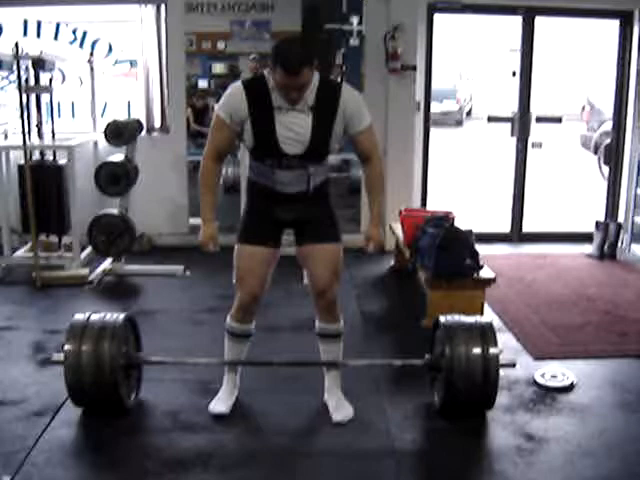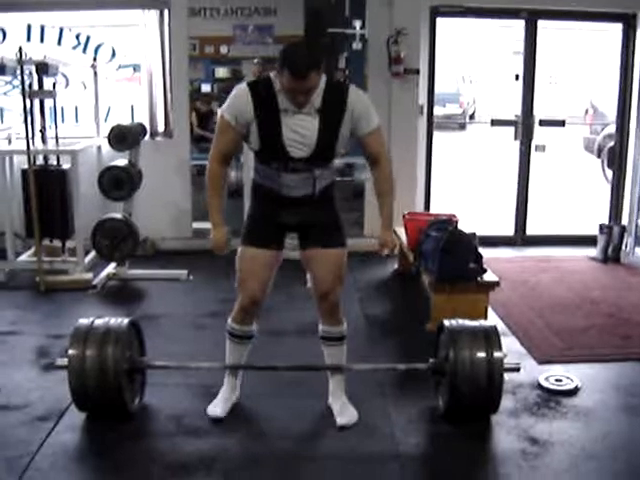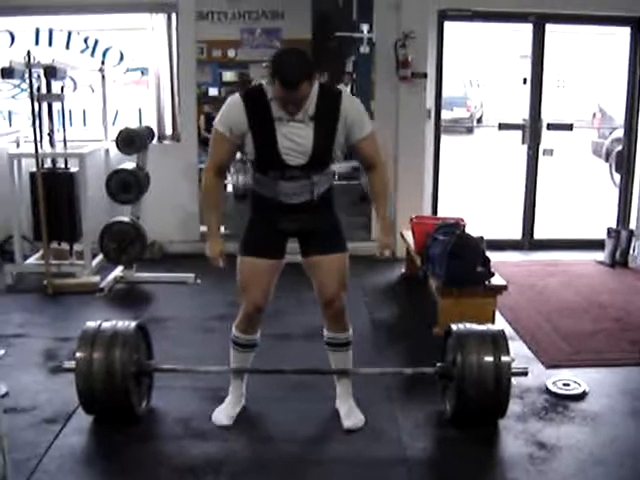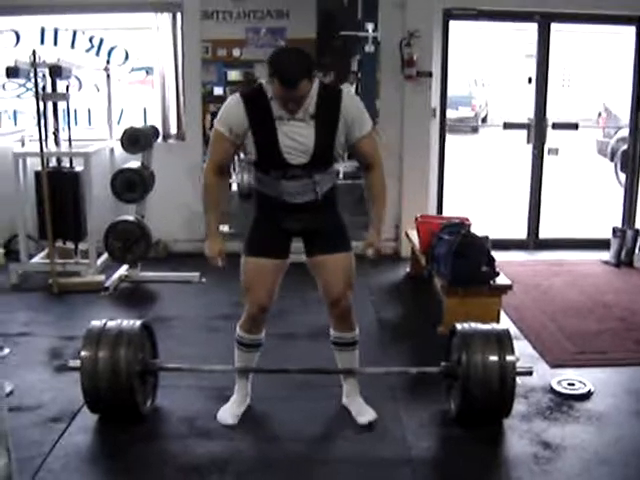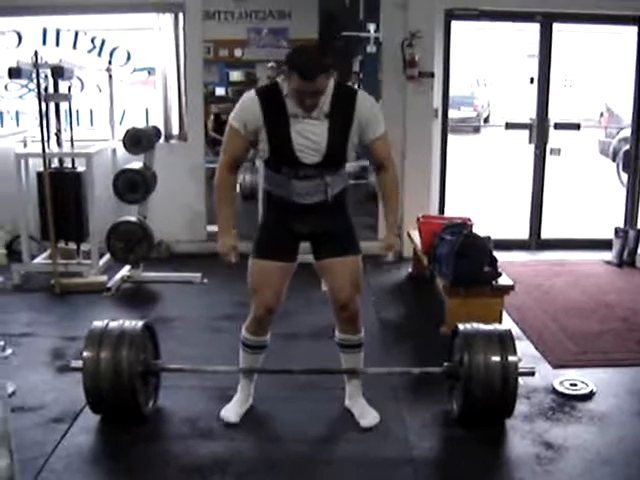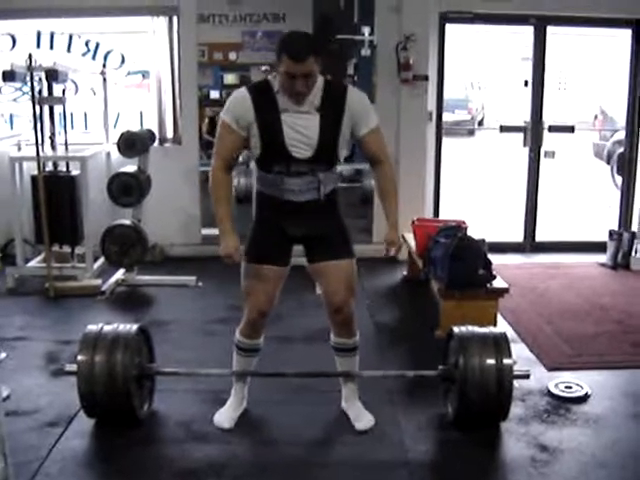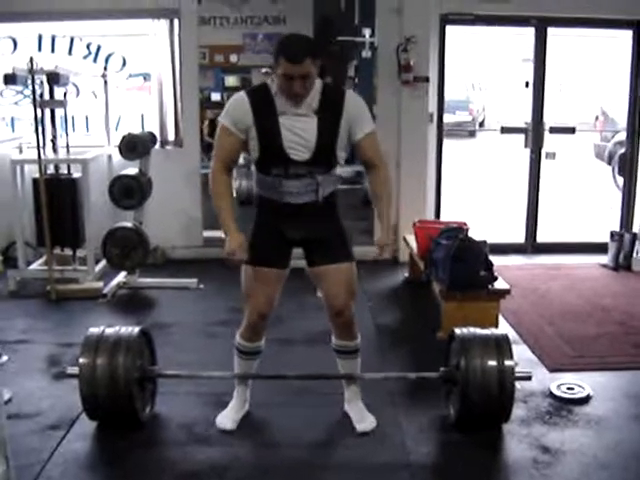
dt=0.2s
person 1, frame 1
left shoulder: (343, 99)
right shoulder: (242, 96)
left elbow: (370, 159)
right elbow: (213, 157)
left wrist: (375, 220)
right wrist: (208, 220)
left hip: (314, 204)
right hip: (263, 203)
left knee: (326, 294)
right knee: (247, 296)
left ankle: (333, 387)
right ankle: (230, 382)
person 1, frame 2
left shoulder: (350, 100)
right shoulder: (247, 97)
left elbow: (379, 160)
right elbow: (219, 159)
left wrist: (386, 224)
right wrist: (217, 222)
left hip: (319, 207)
right hip: (268, 205)
left knee: (329, 297)
right knee: (249, 298)
left ankle: (337, 391)
right ankle: (230, 385)
person 1, frame 3
left shoulder: (344, 106)
right shoulder: (241, 108)
left elbow: (374, 166)
right elbow: (215, 172)
left wrist: (385, 227)
right wrist: (214, 233)
left hip: (319, 212)
right hip: (267, 213)
left knee: (333, 303)
right knee: (251, 307)
left ankle: (344, 394)
right ankle: (235, 391)
person 1, frame 4
left shoulder: (344, 105)
right shoulder: (241, 107)
left elbow: (372, 165)
right elbow: (216, 172)
left wrist: (376, 225)
right wrist: (213, 234)
left hip: (322, 212)
right hip: (271, 213)
left knee: (341, 303)
right knee: (256, 307)
left ankle: (352, 392)
right ankle: (241, 391)
person 1, frame 5
left shoulder: (359, 105)
right shoulder: (256, 104)
left elbow: (385, 167)
right elbow: (227, 168)
left wrist: (393, 229)
right wrist: (225, 230)
left hip: (332, 213)
right hip: (280, 214)
left knee: (348, 306)
right knee: (262, 309)
left ankle: (354, 393)
right ankle: (244, 391)
person 1, frame 6
left shoulder: (350, 100)
right shoulder: (247, 101)
left elbow: (381, 162)
right elbow: (221, 167)
left wrist: (393, 223)
right wrist: (227, 232)
left hip: (324, 215)
right hip: (272, 216)
left knee: (342, 308)
right knee: (256, 312)
left ankle: (350, 396)
right ankle: (238, 394)
person 1, frame 7
left shoulder: (347, 104)
right shoulder: (246, 105)
left elbow: (376, 166)
right elbow: (220, 169)
left wrist: (384, 225)
right wrist: (230, 230)
left hip: (323, 218)
right hip: (270, 219)
left knee: (342, 311)
right knee: (255, 315)
left ankle: (353, 397)
right ankle: (240, 397)
